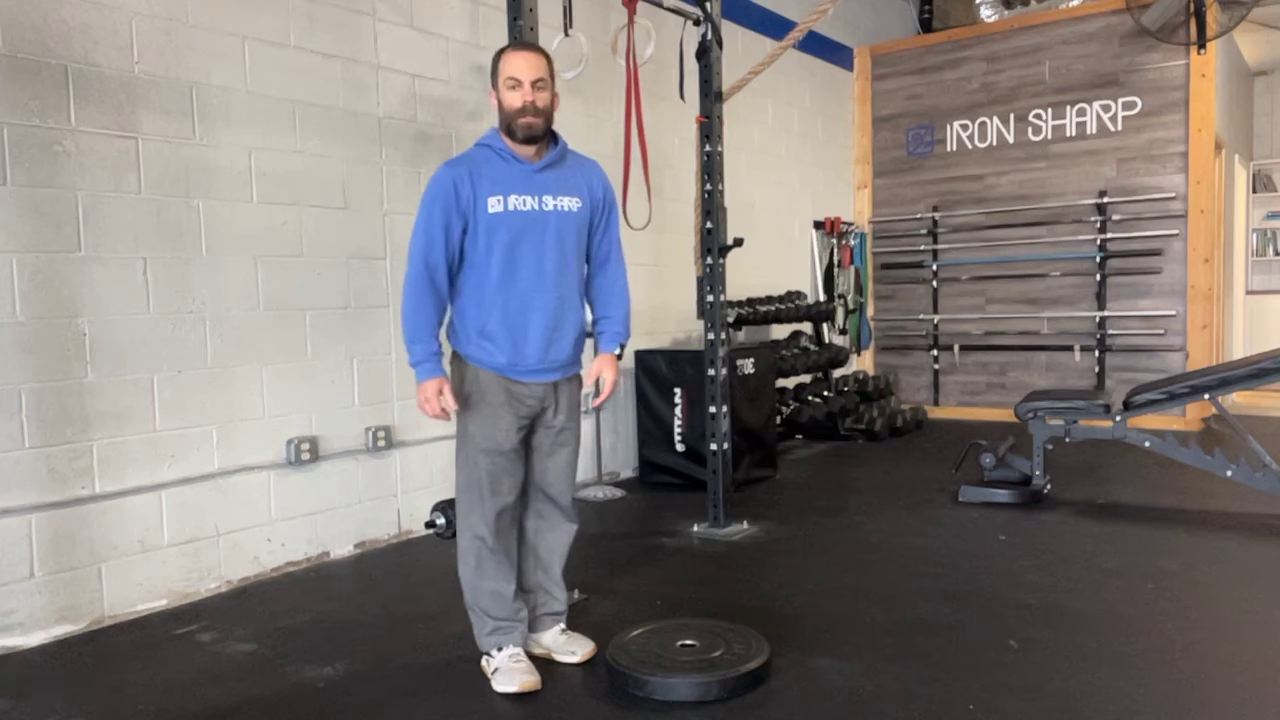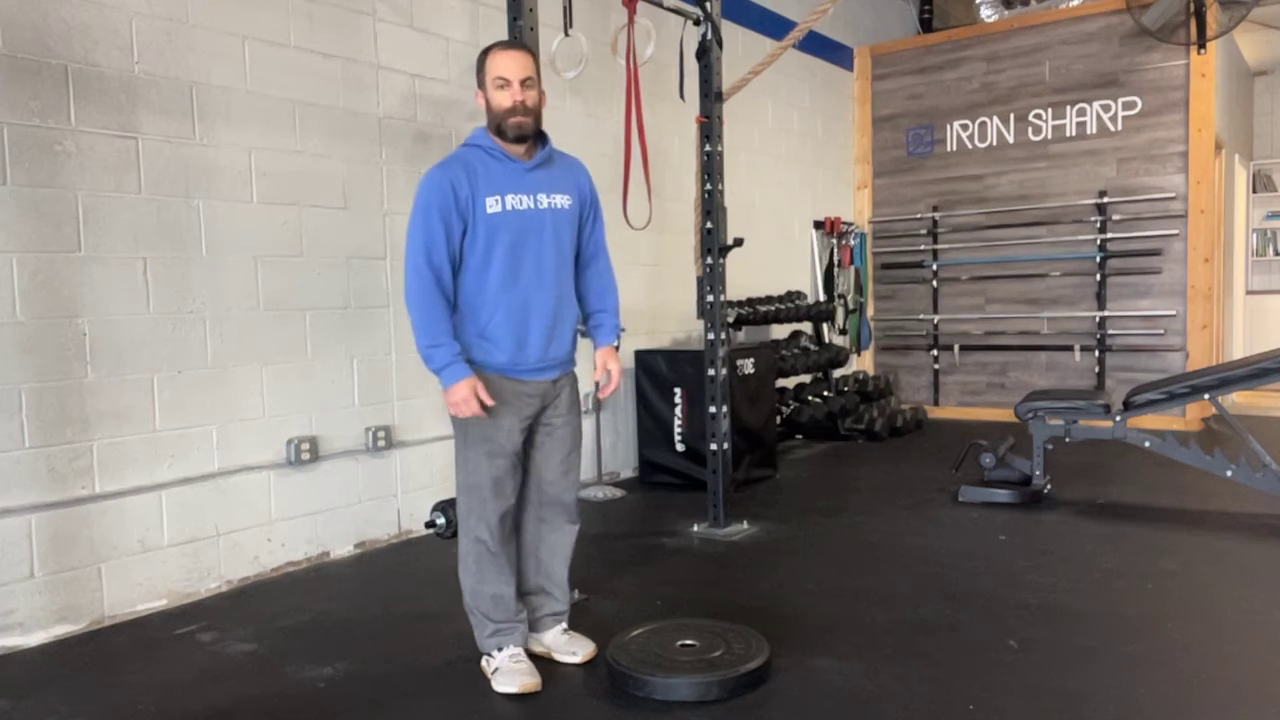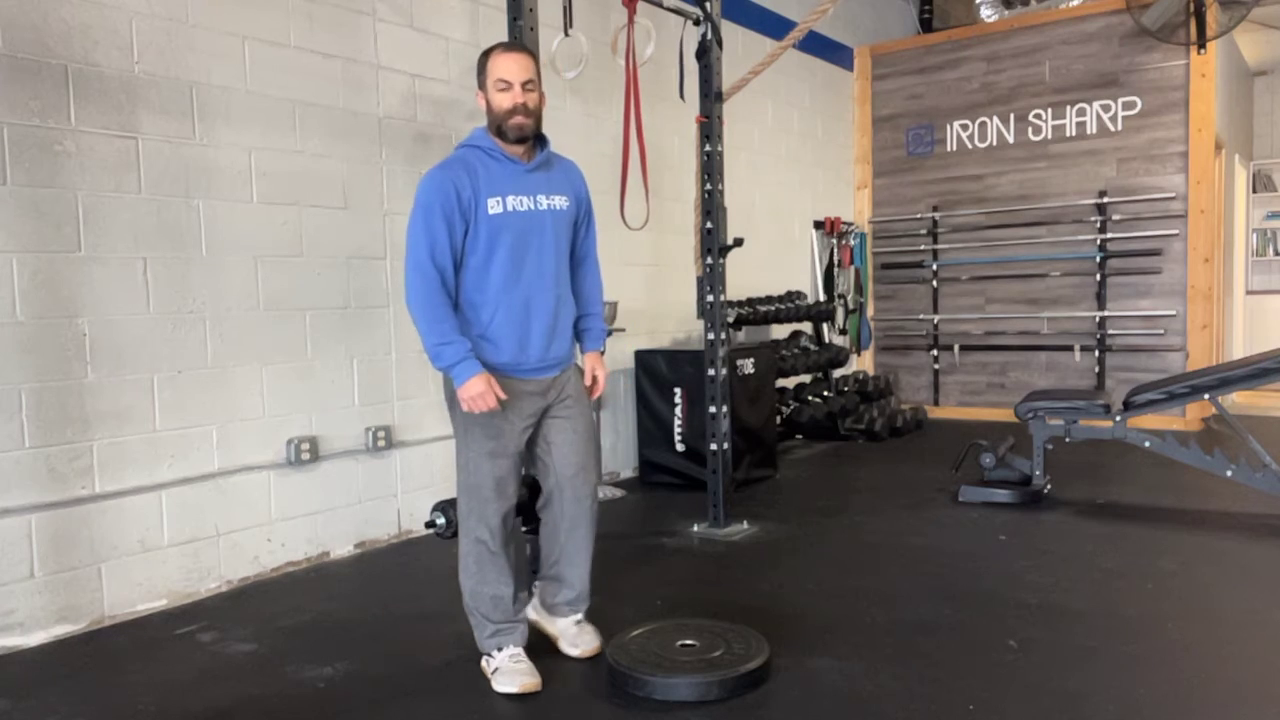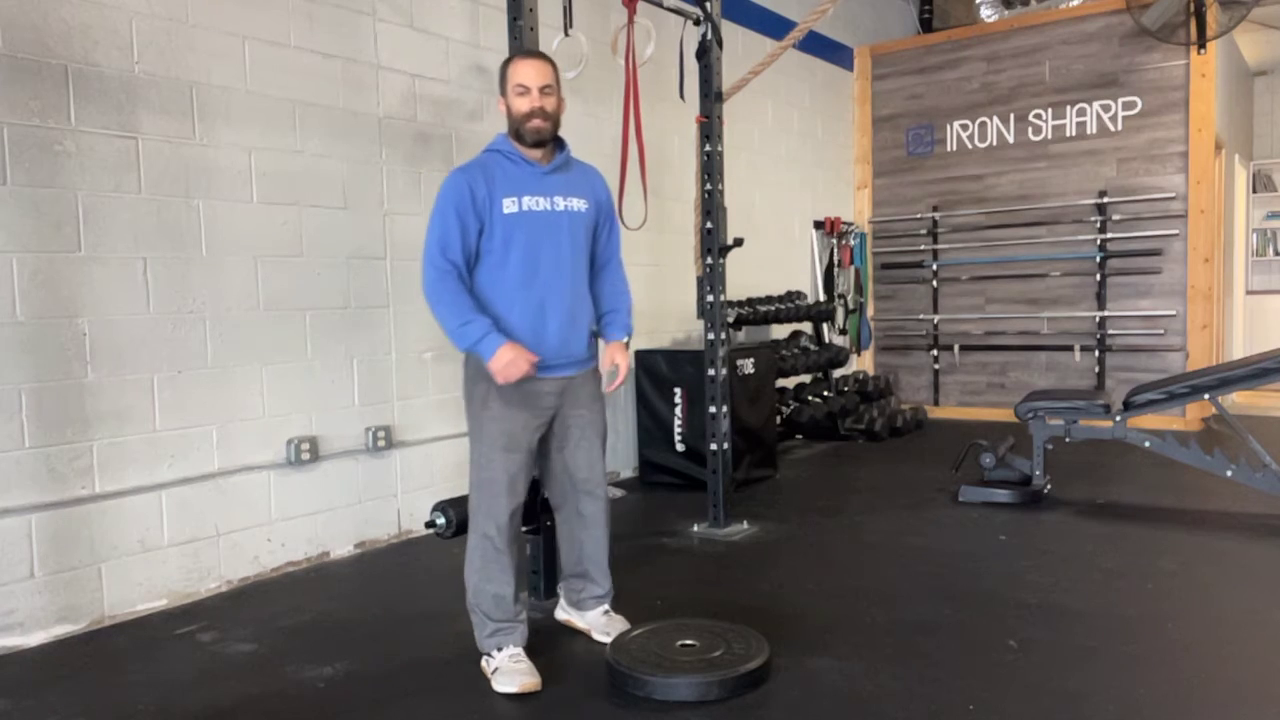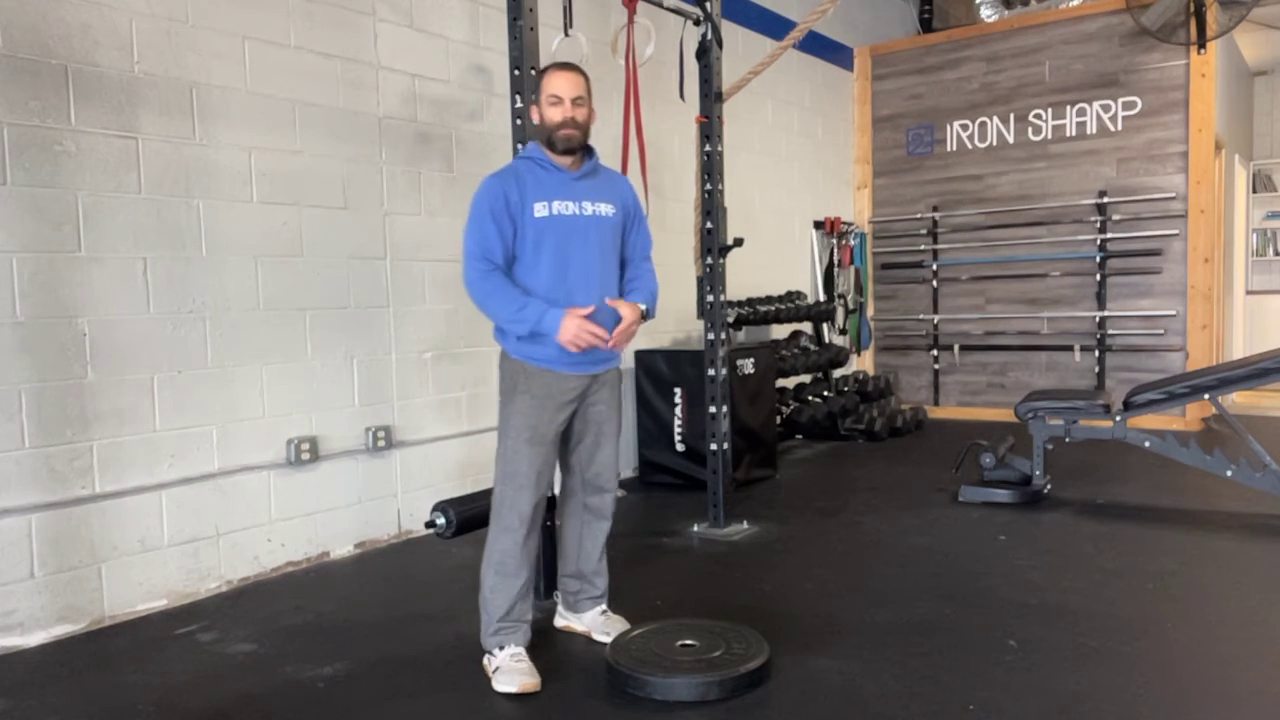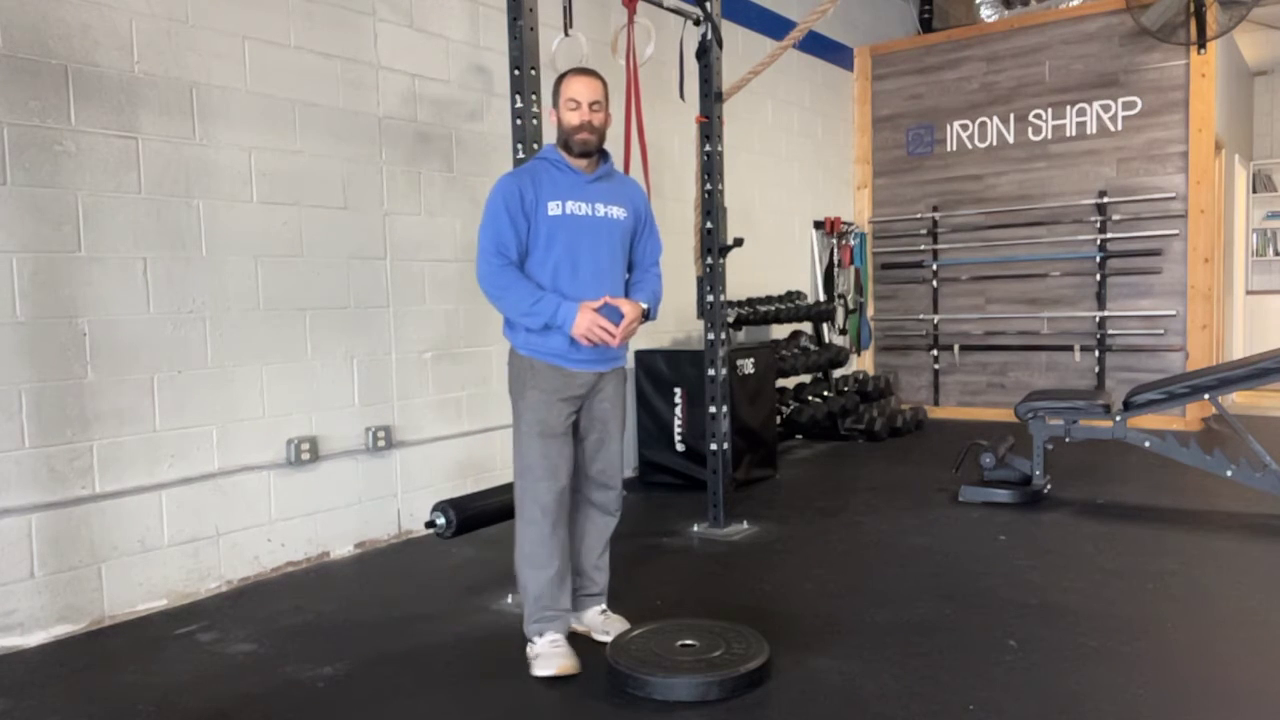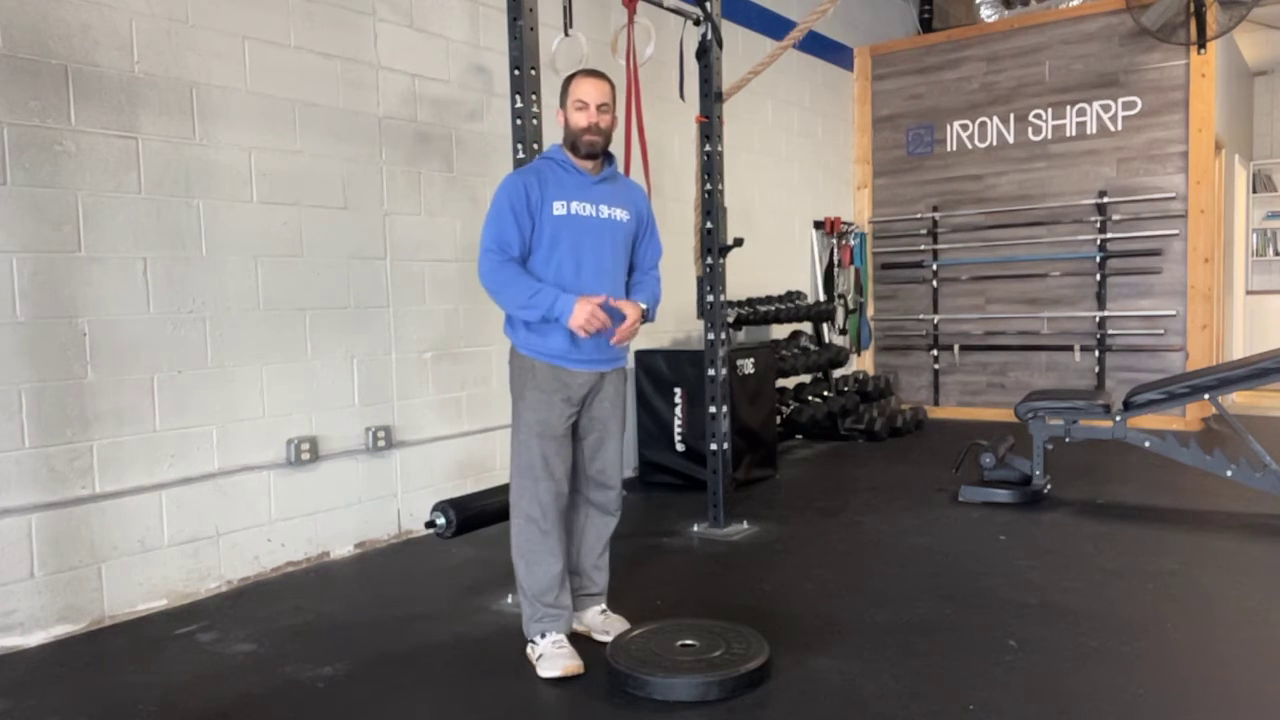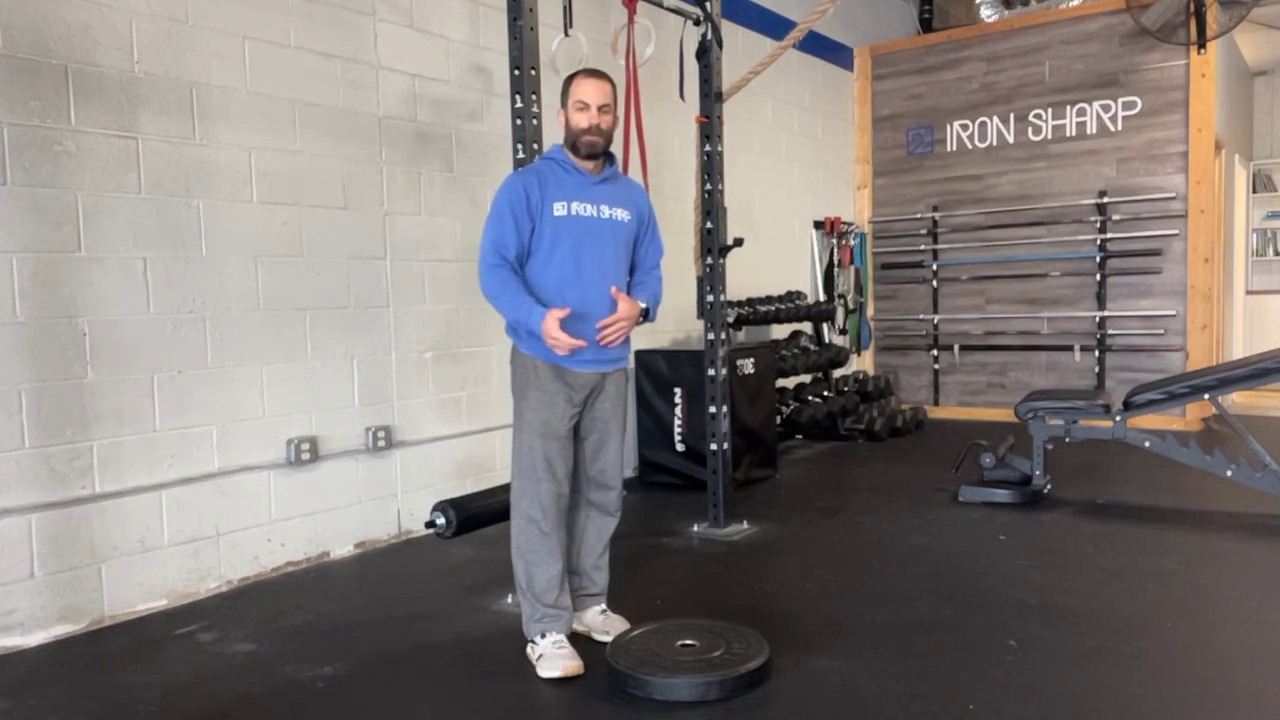
dt=0.3s
person 1, frame 1
left shoulder: (589, 179)
right shoulder: (460, 178)
left elbow: (606, 267)
right elbow: (427, 275)
left wrist: (610, 344)
right wrist: (427, 366)
left hip: (562, 377)
right hip: (489, 377)
left knee: (553, 505)
right knee: (490, 511)
left ankle: (547, 622)
right ankle: (500, 641)
person 1, frame 2
left shoulder: (572, 176)
right shoulder: (451, 179)
left elbow: (592, 263)
right elbow: (427, 280)
left wrist: (606, 337)
right wrist: (451, 368)
left hip: (558, 375)
right hip: (489, 378)
left knee: (556, 506)
right knee: (490, 514)
left ankle: (547, 623)
right ankle: (501, 643)
person 1, frame 3
left shoulder: (568, 179)
right shoulder: (452, 179)
right elbow: (426, 281)
left wrist: (593, 343)
right wrist: (462, 368)
left hip: (562, 373)
right hip: (489, 379)
left knee: (577, 490)
right knee: (488, 514)
left ankle: (559, 604)
right ankle: (501, 643)
person 1, frame 4
left shoulder: (589, 182)
right shoulder: (472, 182)
left elbow: (607, 267)
right elbow: (442, 274)
left wrist: (616, 333)
right wrist: (489, 344)
left hip: (579, 373)
right hip: (508, 376)
left knee: (587, 495)
right knee: (497, 510)
left ankle: (586, 600)
right ankle: (501, 643)
person 1, frame 5
left shoulder: (616, 189)
right shoulder: (505, 187)
left elbow: (639, 262)
right elbow: (482, 275)
left wrist: (638, 304)
right wrist: (552, 321)
left hip: (603, 370)
right hip: (534, 369)
left knee: (594, 492)
right knee: (519, 503)
left ankle: (582, 604)
right ankle: (505, 642)
person 1, frame 6
left shoulder: (629, 194)
right shoulder: (520, 186)
left elbow: (647, 267)
right elbow: (495, 271)
left wrist: (639, 305)
right wrist: (566, 314)
left hip: (608, 368)
right hip: (543, 365)
left knee: (600, 491)
right knee: (544, 494)
left ankle: (586, 604)
right ankle: (545, 629)
person 1, frame 7
left shoulder: (632, 197)
right shoulder: (527, 185)
left elbow: (647, 270)
right elbow: (496, 266)
left wrist: (641, 307)
right wrist: (561, 307)
left hip: (609, 367)
right hip: (544, 365)
left knee: (600, 490)
right knee: (543, 495)
left ankle: (588, 603)
right ankle: (546, 628)
person 1, frame 8
left shoulder: (633, 196)
right shoulder: (527, 186)
left elbow: (649, 269)
right elbow: (495, 268)
left wrist: (639, 305)
right wrist: (537, 319)
left hip: (611, 366)
right hip: (546, 366)
left knee: (601, 491)
right knee: (543, 495)
left ankle: (589, 603)
right ankle: (546, 628)
